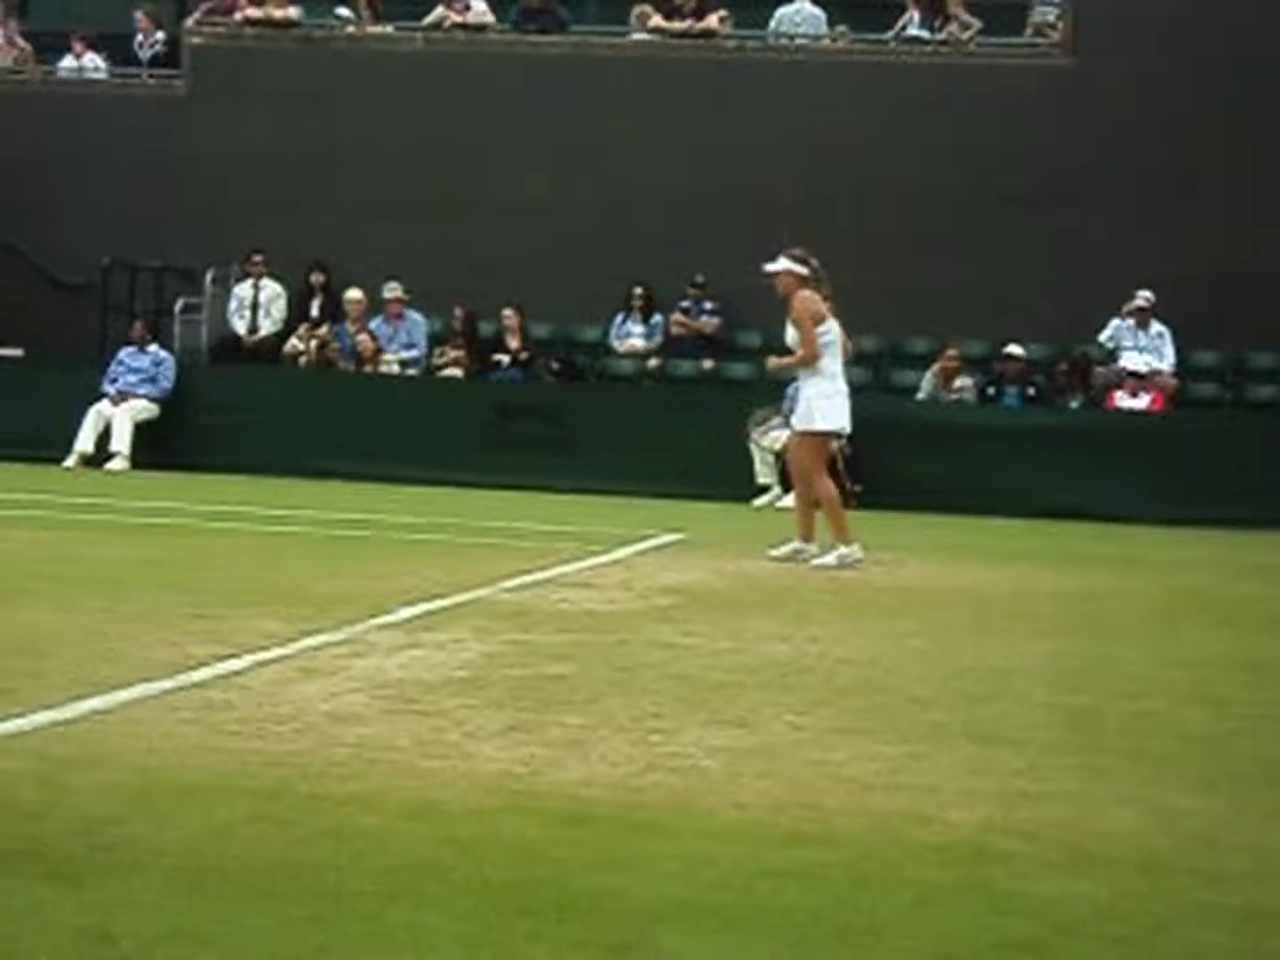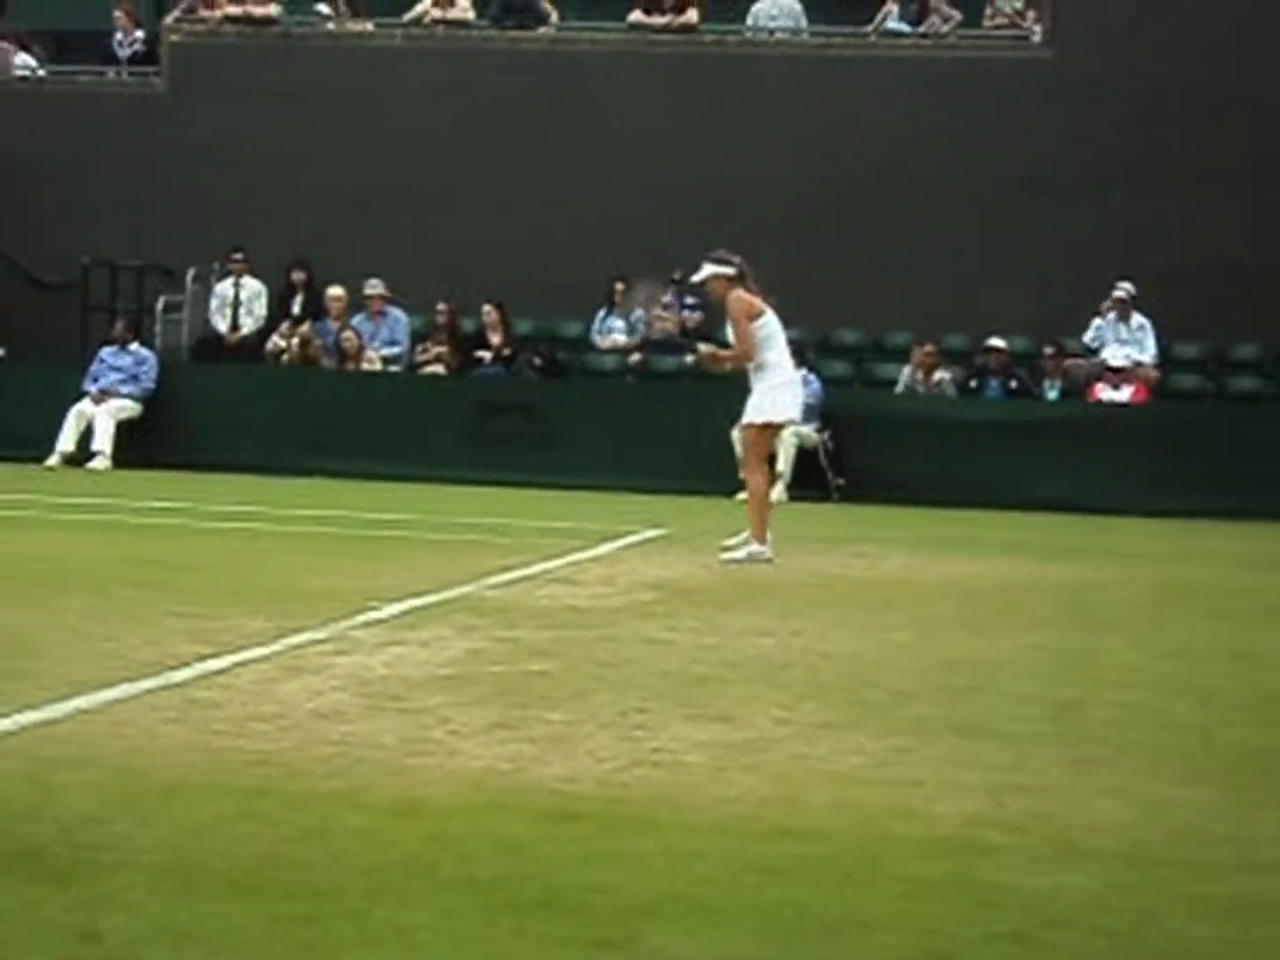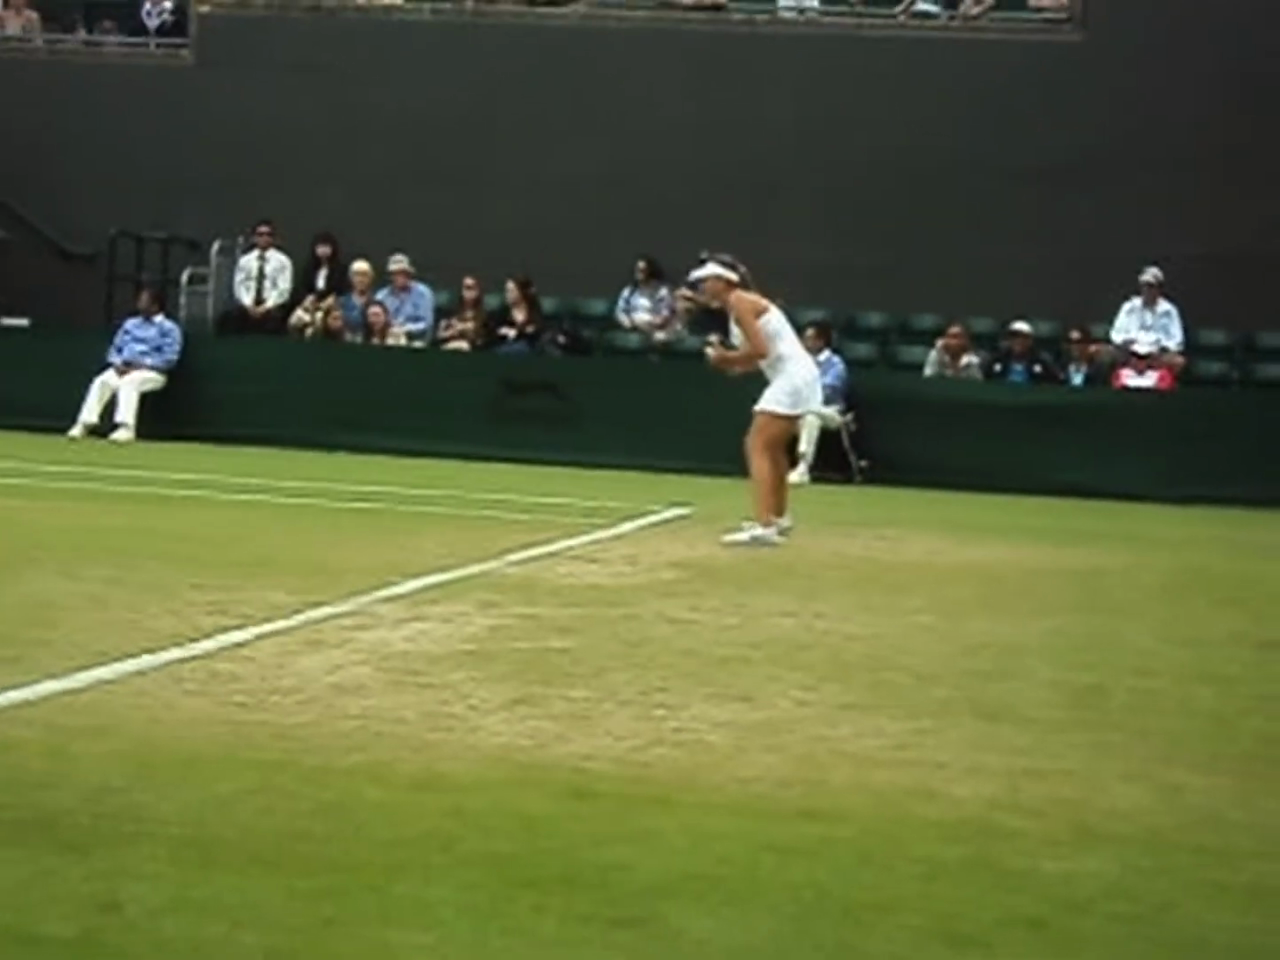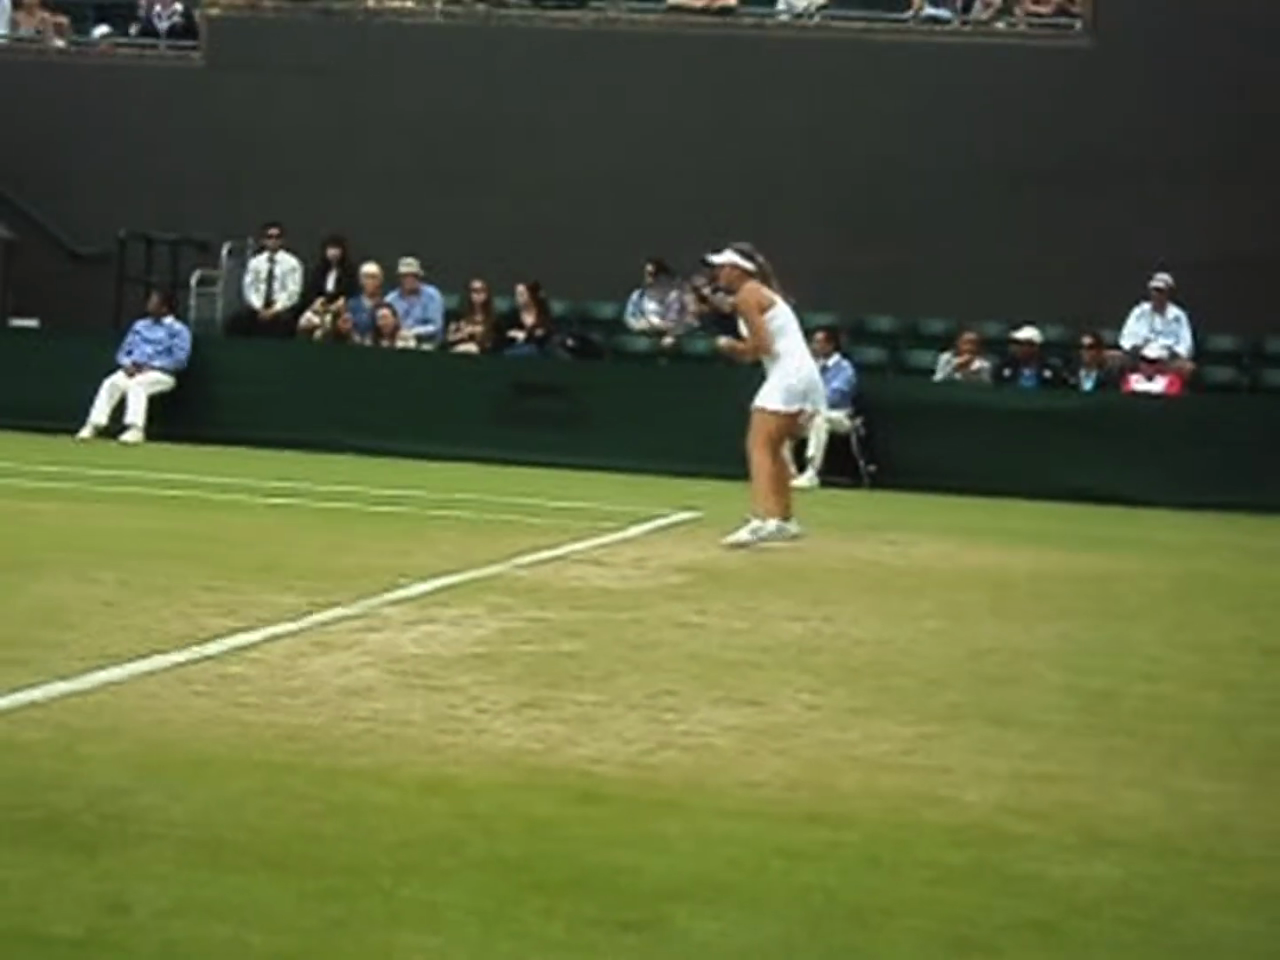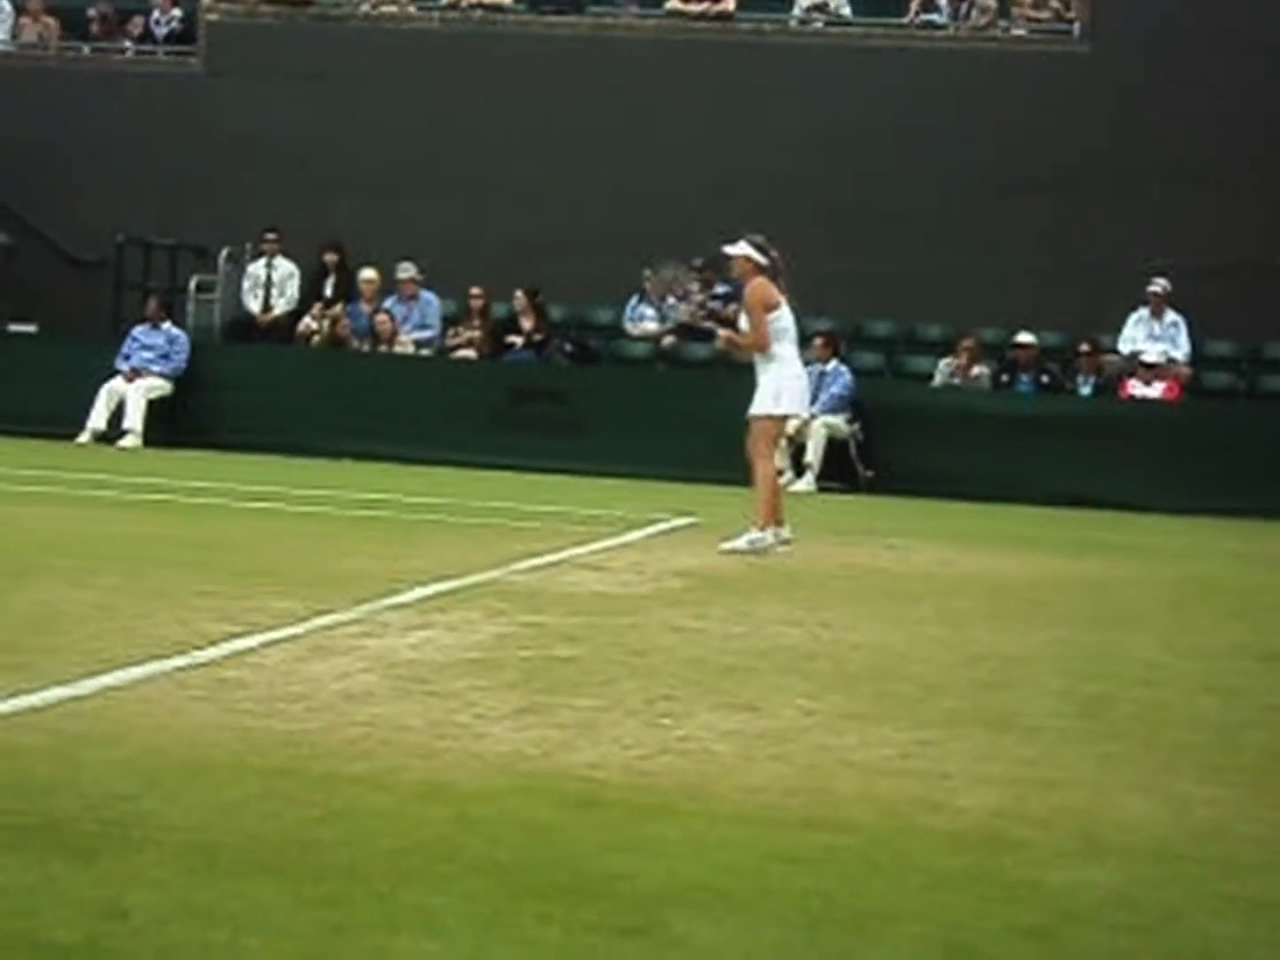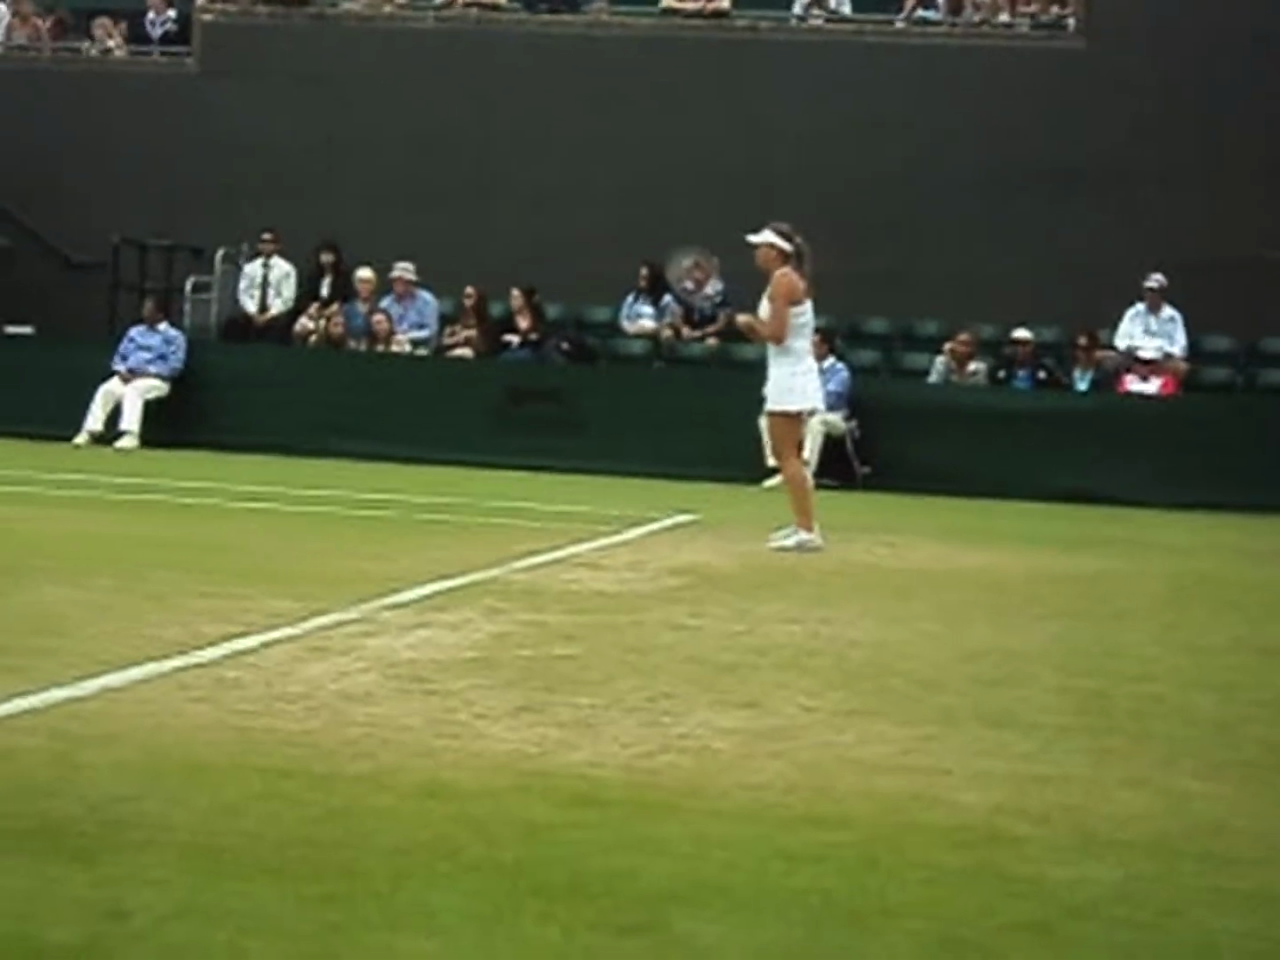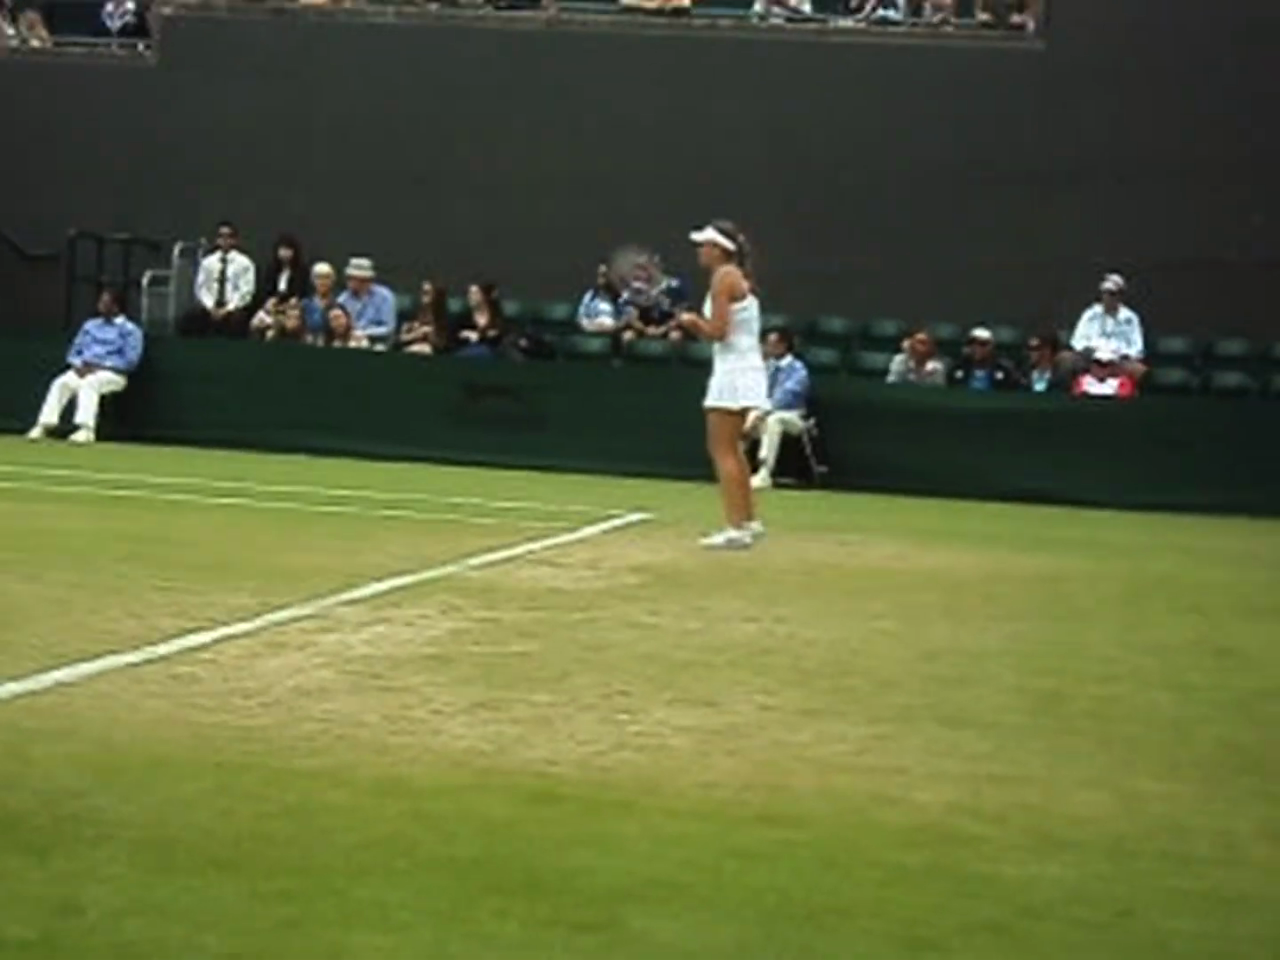
dt=0.7s
person 1, frame 1
left shoulder: (801, 303)
right shoulder: (815, 302)
left elbow: (811, 354)
right elbow: (843, 348)
left wrist: (780, 363)
left hip: (821, 395)
right hip: (817, 394)
left knee: (814, 473)
right knee: (797, 466)
left ankle: (847, 546)
right ankle: (804, 543)
person 1, frame 2
left shoulder: (736, 301)
right shoulder: (746, 300)
left elbow: (747, 353)
left wrist: (716, 355)
right wrist: (722, 358)
left hip: (774, 388)
right hip: (774, 386)
left knee: (752, 465)
right knee: (755, 463)
left ankle: (759, 546)
right ankle: (759, 533)
person 1, frame 3
left shoulder: (739, 302)
right shoulder: (743, 302)
left elbow: (760, 350)
left wrist: (727, 357)
right wrist: (730, 362)
left hip: (792, 378)
right hip: (797, 376)
left knee: (756, 447)
right knee: (773, 445)
left ankle: (763, 527)
right ankle: (778, 517)
person 1, frame 4
left shoulder: (746, 294)
right shoulder: (760, 293)
left elbow: (762, 344)
left wrist: (734, 346)
right wrist: (741, 350)
left hip: (789, 376)
right hip: (798, 375)
left knee: (757, 445)
right knee: (772, 448)
left ankle: (761, 521)
right ankle: (785, 521)
person 1, frame 5
left shoulder: (755, 289)
right shoulder: (768, 290)
left elbow: (760, 343)
left wrist: (732, 337)
right wrist: (735, 342)
left hip: (779, 381)
right hip: (780, 379)
left knee: (760, 453)
right knee: (761, 453)
left ankle: (760, 531)
right ankle: (778, 527)
person 1, frame 6
left shoulder: (782, 280)
right shoulder: (789, 280)
left elbow: (776, 334)
left wrist: (750, 323)
right wrist: (754, 327)
left hip: (791, 376)
right hip: (789, 375)
left knee: (786, 455)
right knee: (787, 454)
left ankle: (808, 532)
right ankle: (804, 526)
person 1, frame 7
left shoulder: (723, 277)
right shoulder: (736, 277)
left elbow: (718, 332)
left wrist: (693, 321)
right wrist: (695, 325)
left hip: (734, 371)
right hip: (741, 370)
left knee: (721, 449)
right knee: (730, 449)
left ankle: (736, 530)
right ankle: (748, 521)
